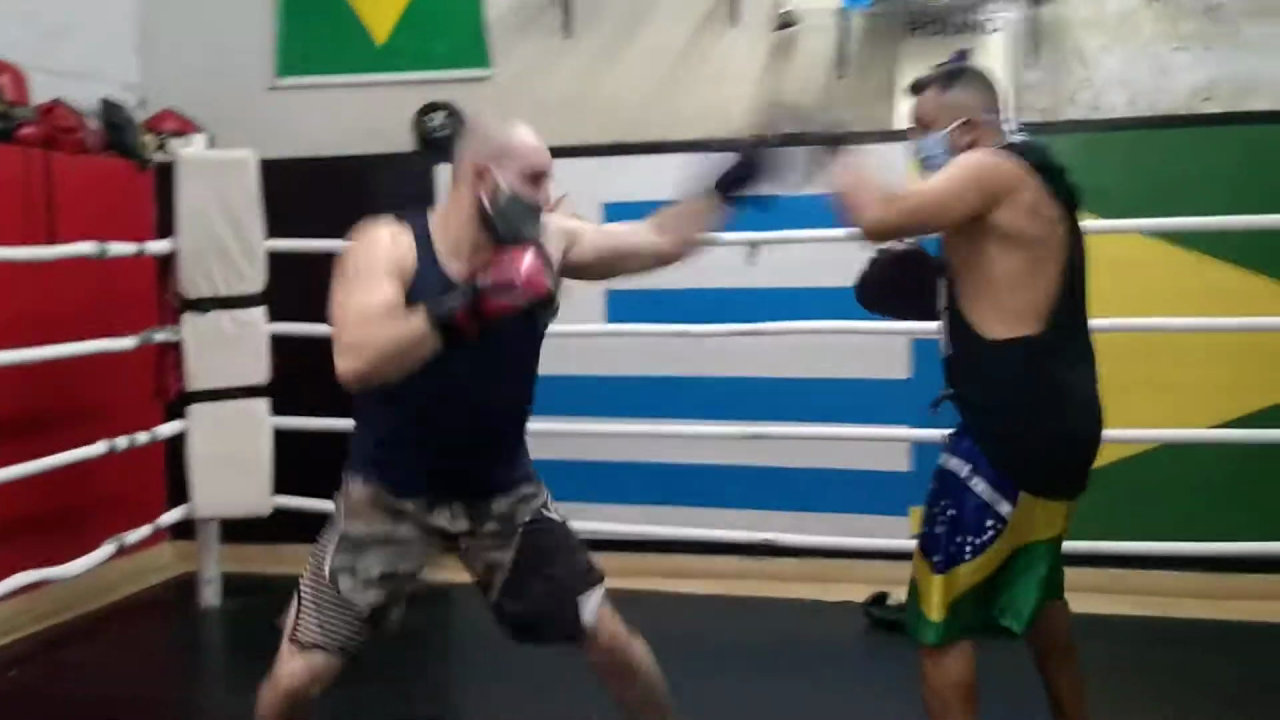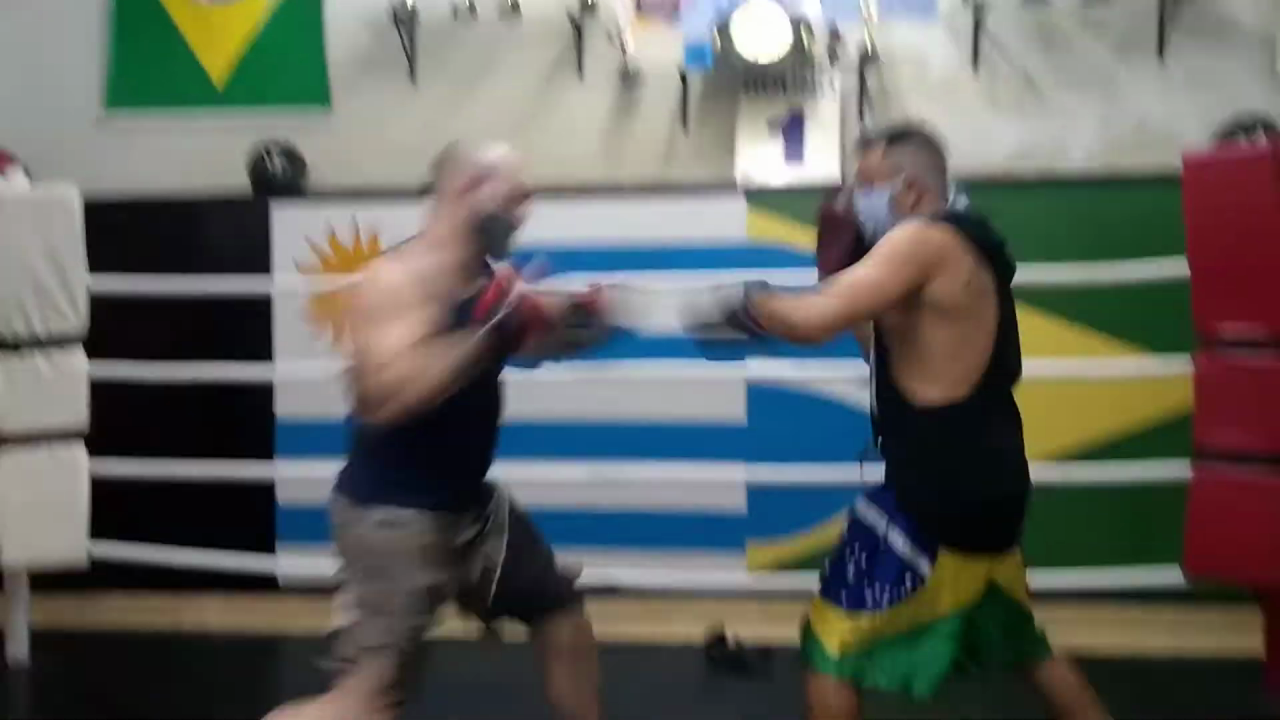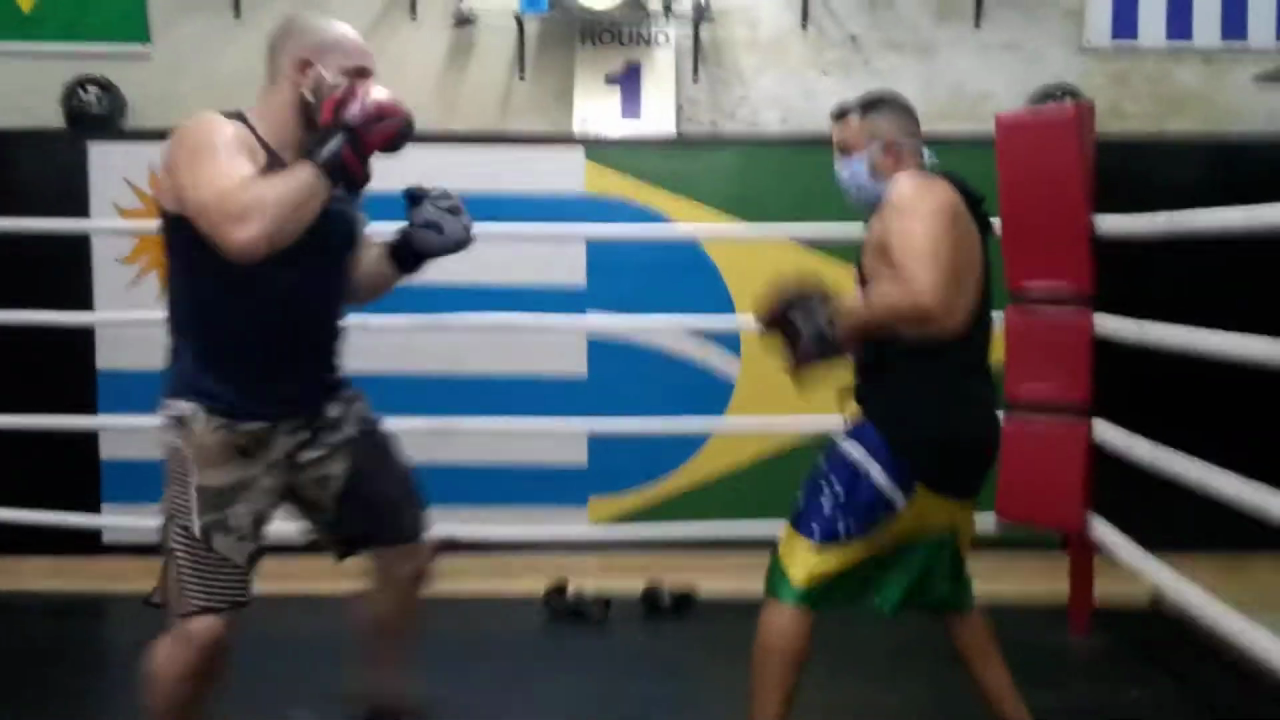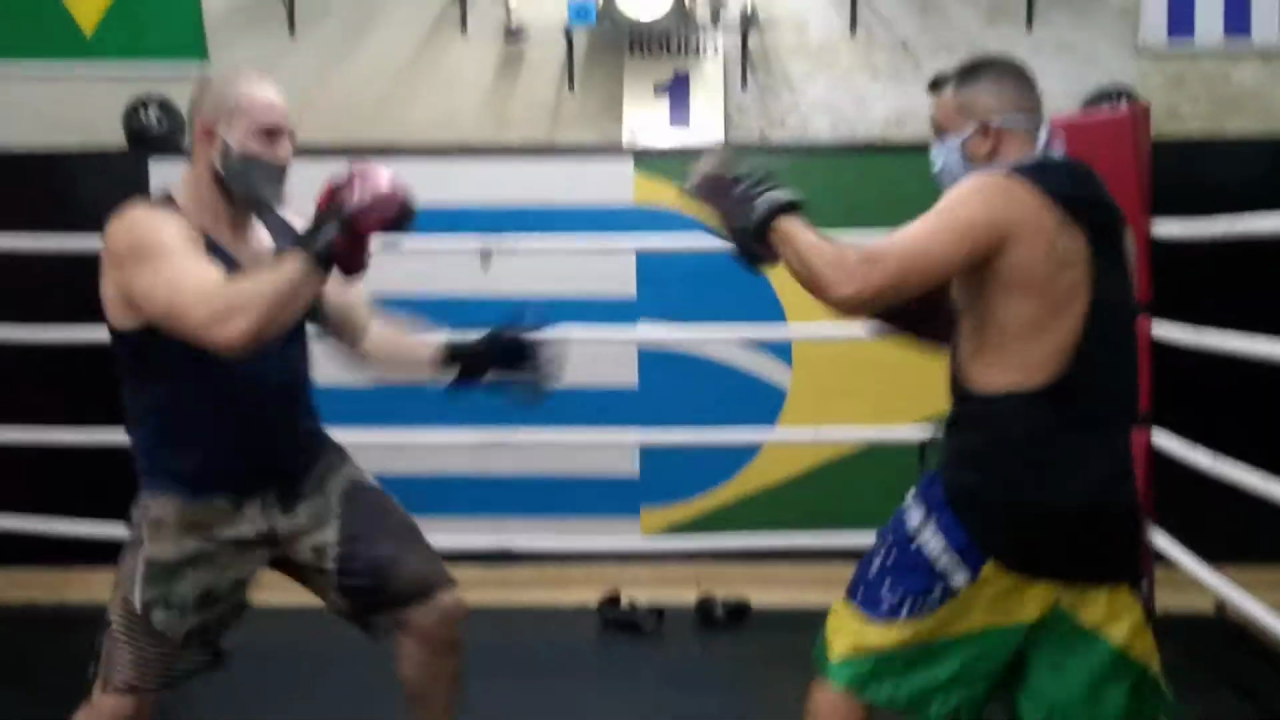
dt=1s
person 1, frame 1
left shoulder: (991, 170)
right shoulder: (1025, 184)
left elbow: (879, 218)
left wrist: (845, 158)
right wrist: (930, 291)
left hip: (1012, 425)
right hip: (1048, 416)
left knee: (938, 611)
right knee: (1029, 589)
person 1, frame 2
left shoulder: (922, 242)
right shoulder: (962, 247)
left elbow: (819, 320)
left wrist: (748, 306)
right wrist: (850, 255)
left hip: (935, 489)
right hip: (987, 479)
left knee: (833, 647)
right knee: (1022, 644)
person 1, frame 3
left shoulder: (917, 193)
right shoulder: (937, 207)
left elbow: (922, 298)
left wrist: (829, 321)
right wrist: (835, 322)
left hip: (910, 430)
right hip: (958, 431)
left knee: (793, 581)
right knee: (944, 589)
person 1, frame 4
left shoulder: (996, 200)
right shoulder: (1092, 211)
left elbow: (853, 286)
left wrist: (770, 213)
right wrist: (943, 316)
left hip: (989, 504)
right hip: (1097, 508)
person 2, frame 1
left shoulder: (545, 242)
right shoulder: (385, 245)
left elbow: (657, 239)
right elbow: (355, 361)
left wrist: (732, 182)
right wrist: (460, 307)
left hip: (500, 492)
right hip: (387, 496)
left knee: (606, 640)
person 2, frame 2
left shoulder: (480, 272)
right shoulder: (401, 277)
left elbow: (534, 337)
right elbow: (391, 395)
left wrist: (570, 317)
right wrist: (492, 333)
left hip: (468, 504)
right hip: (399, 519)
left knee: (566, 624)
person 2, frame 3
left shoulder: (327, 170)
right shoulder: (209, 140)
left elbow: (352, 281)
right elbow: (246, 230)
left wrist: (411, 247)
right wrist: (336, 153)
left hip: (321, 412)
right hip: (220, 425)
left knee: (405, 558)
right knee: (201, 628)
person 2, frame 4
left shoulder: (278, 233)
right shoulder: (146, 233)
left elbow: (361, 331)
right elbow: (229, 324)
left wrist: (458, 358)
right wrist: (332, 241)
left hip: (309, 476)
right hip: (194, 504)
left knee: (434, 611)
